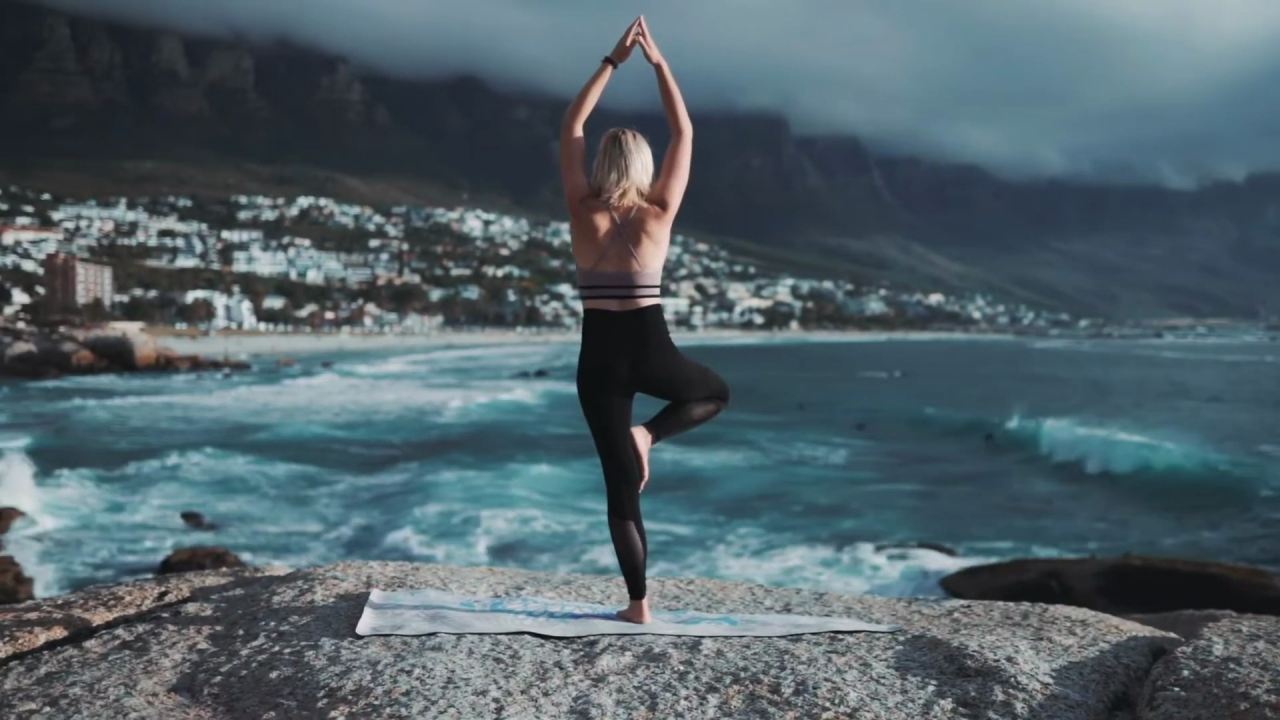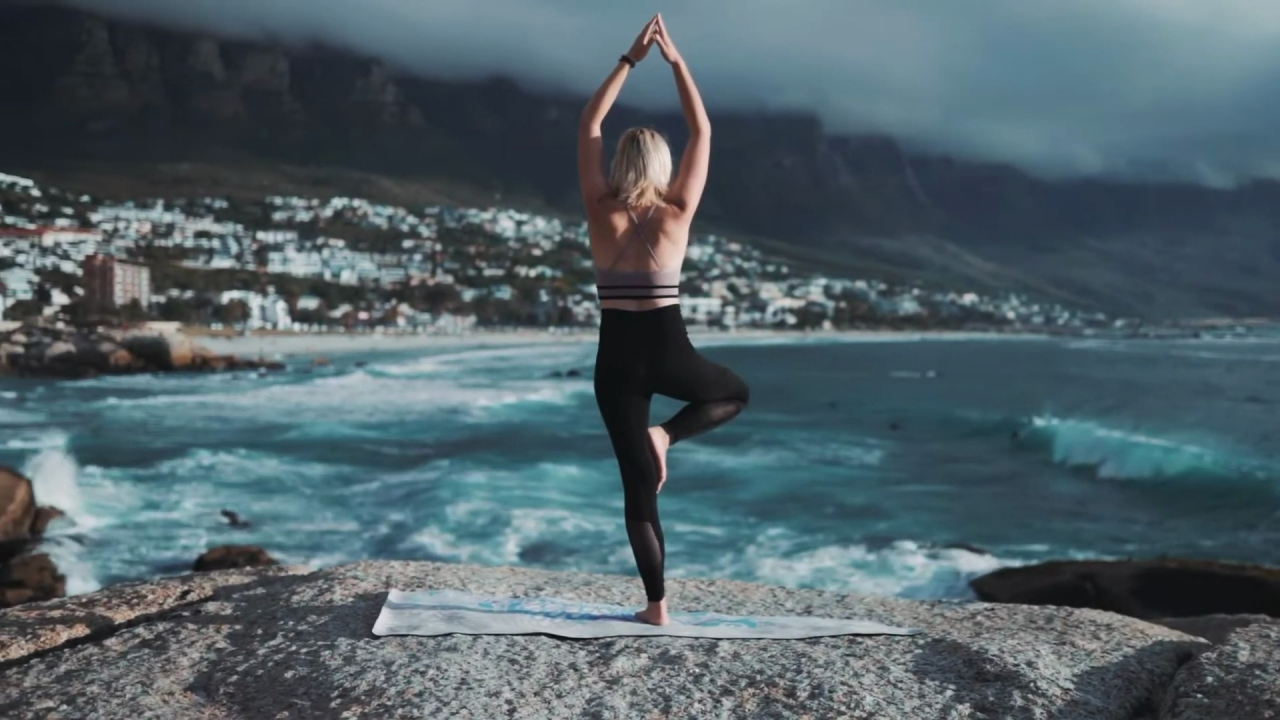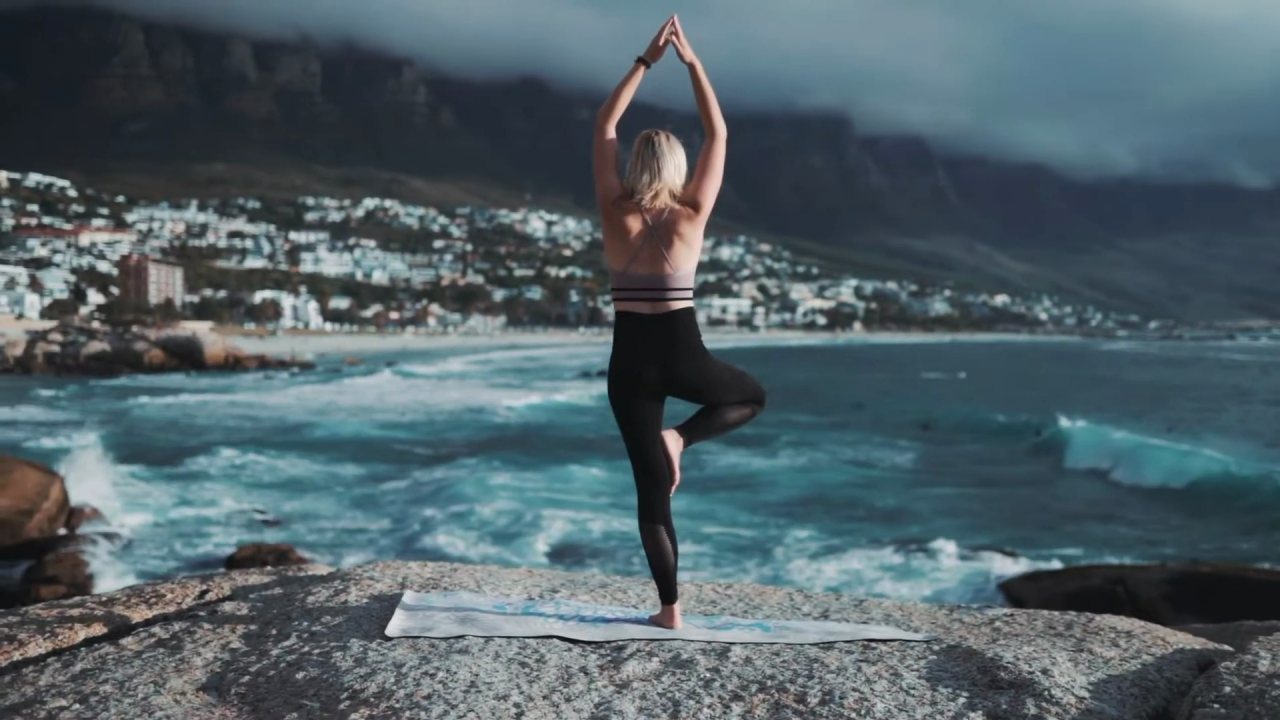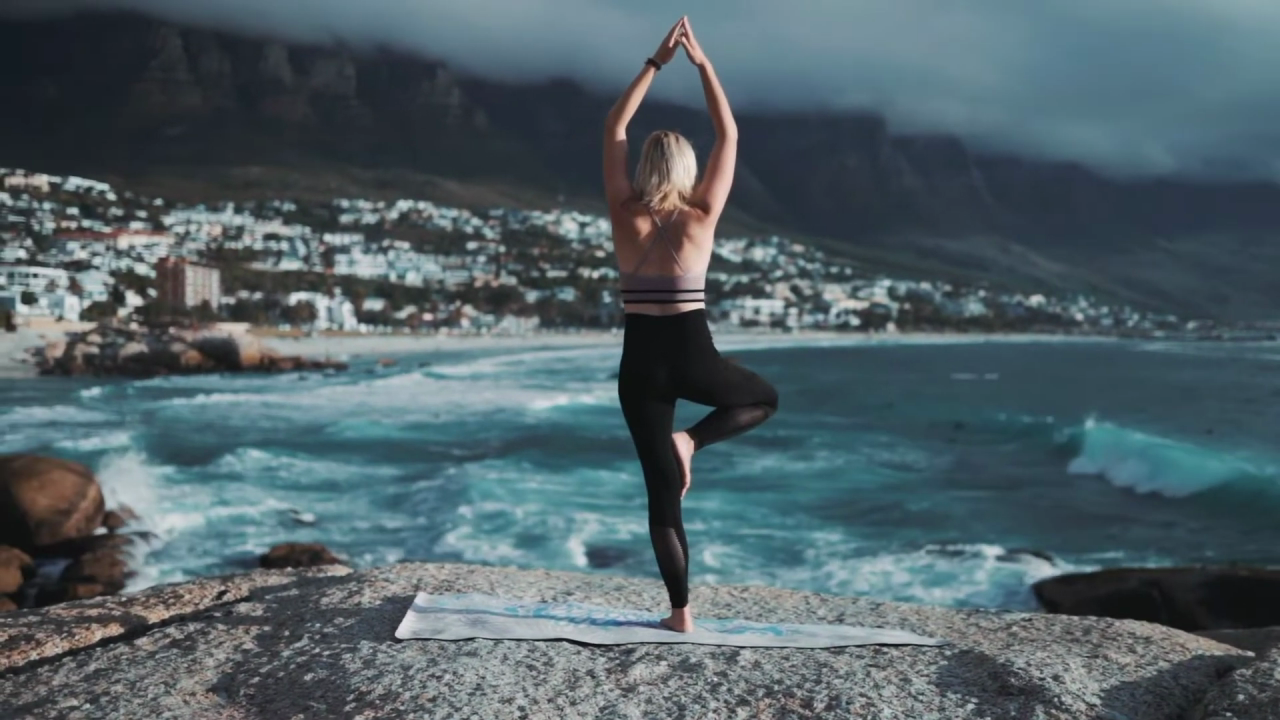
dt=0.4s
person 1, frame 1
left shoulder: (583, 213)
right shoulder: (659, 213)
left elbow: (571, 127)
right elbow: (684, 132)
left wrist: (613, 60)
right wrist: (656, 61)
left hip: (599, 358)
right hip: (650, 352)
left knee: (621, 487)
right knee: (716, 391)
left ankle: (638, 605)
right ankle: (649, 433)
person 1, frame 2
left shoulder: (600, 213)
right shoulder: (677, 214)
left elbow: (588, 126)
right elbow: (702, 131)
left wrist: (630, 59)
right wrist: (675, 59)
left hip: (617, 358)
right hip: (668, 352)
left knee: (638, 489)
right knee: (735, 393)
left ankle: (656, 607)
right ankle: (667, 435)
person 1, frame 3
left shoulder: (614, 214)
right shoulder: (691, 215)
left elbow: (603, 127)
right elbow: (718, 133)
left wrist: (646, 60)
right wrist: (690, 60)
left hip: (630, 361)
right hip: (681, 356)
left knee: (651, 491)
right knee: (751, 396)
left ankle: (669, 609)
right ankle: (680, 437)
person 1, frame 4
left shoulder: (624, 216)
right shoulder: (701, 218)
left elbow: (613, 129)
right elbow: (728, 135)
left wrist: (655, 62)
right wrist: (701, 62)
left hip: (641, 363)
right hip: (692, 357)
left knee: (662, 492)
right knee: (764, 398)
left ankle: (680, 613)
right ankle: (691, 440)
